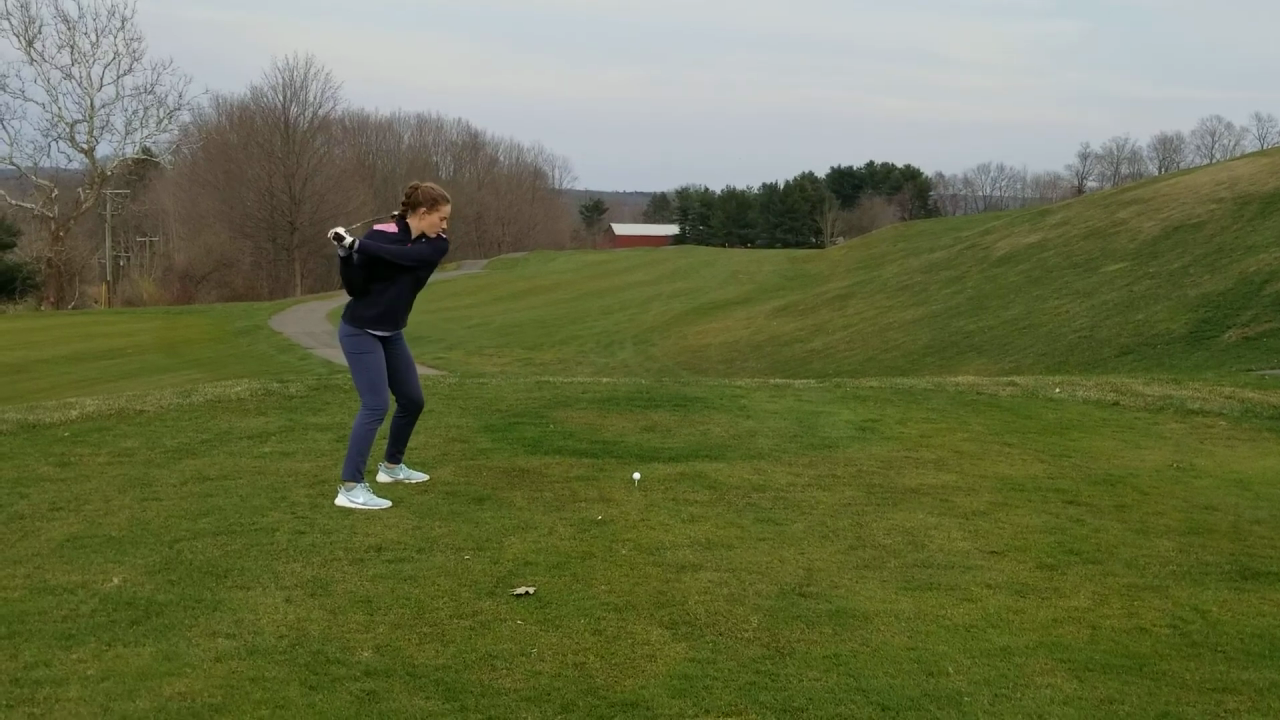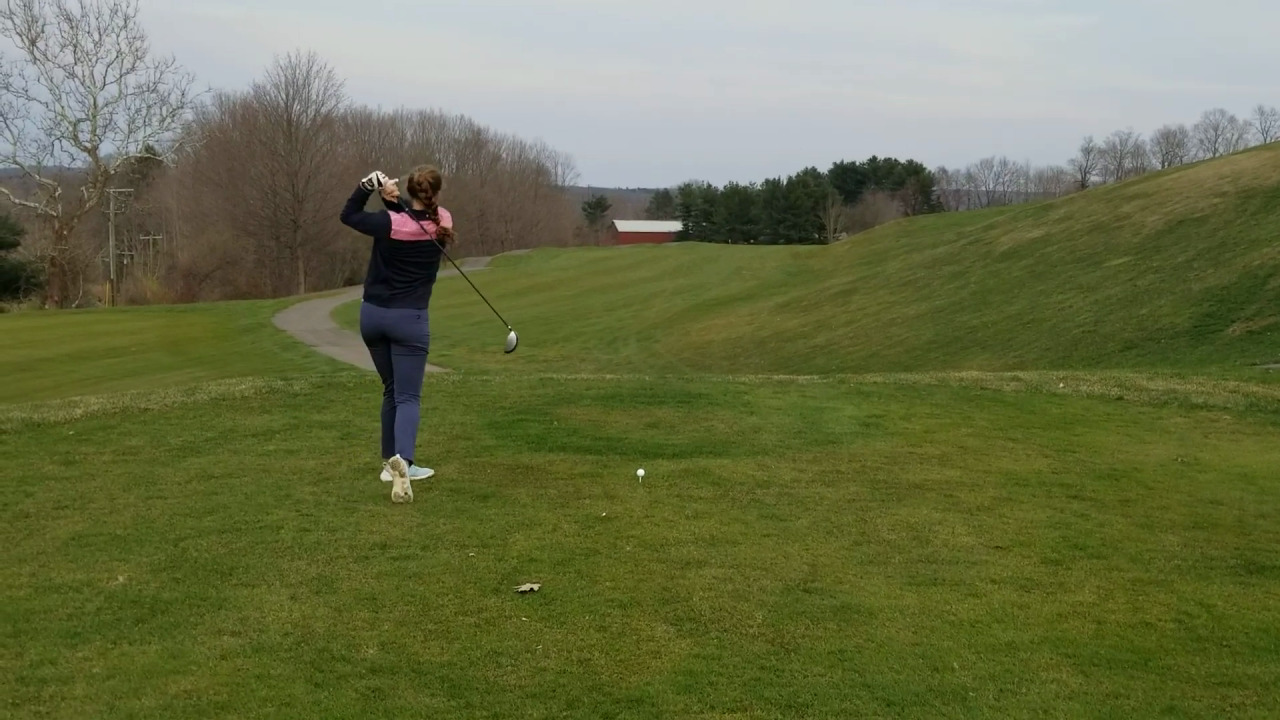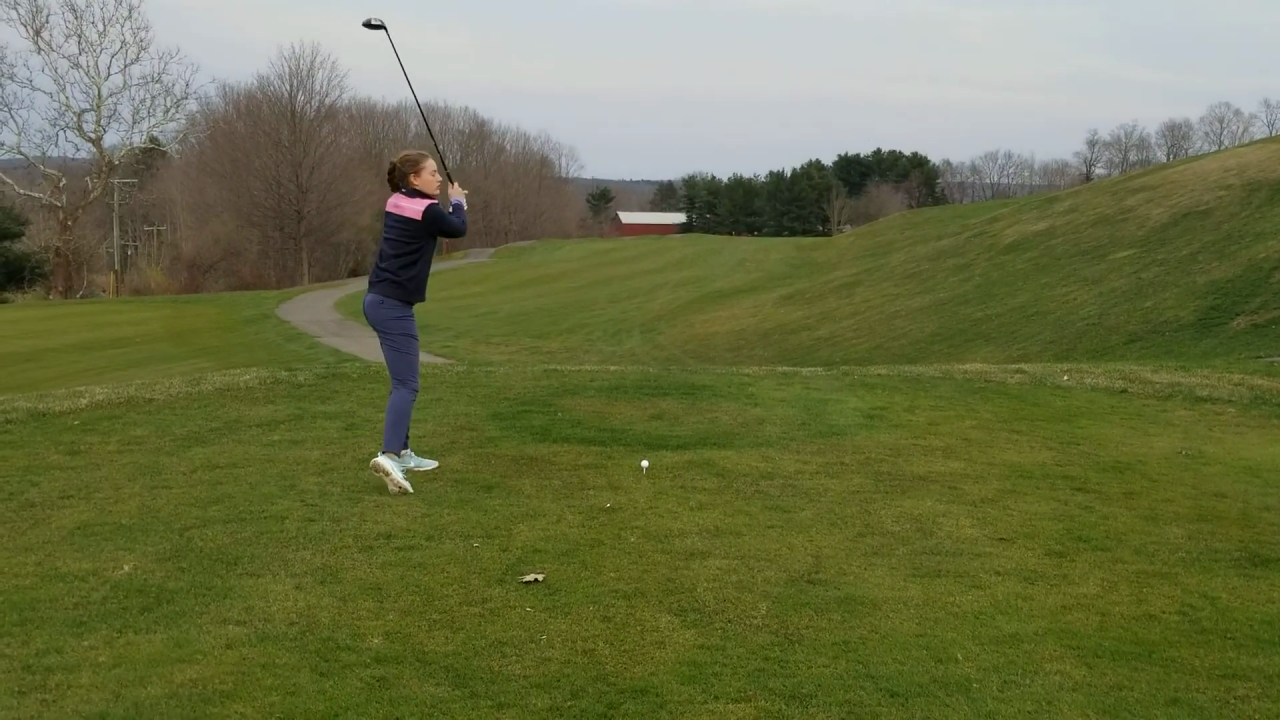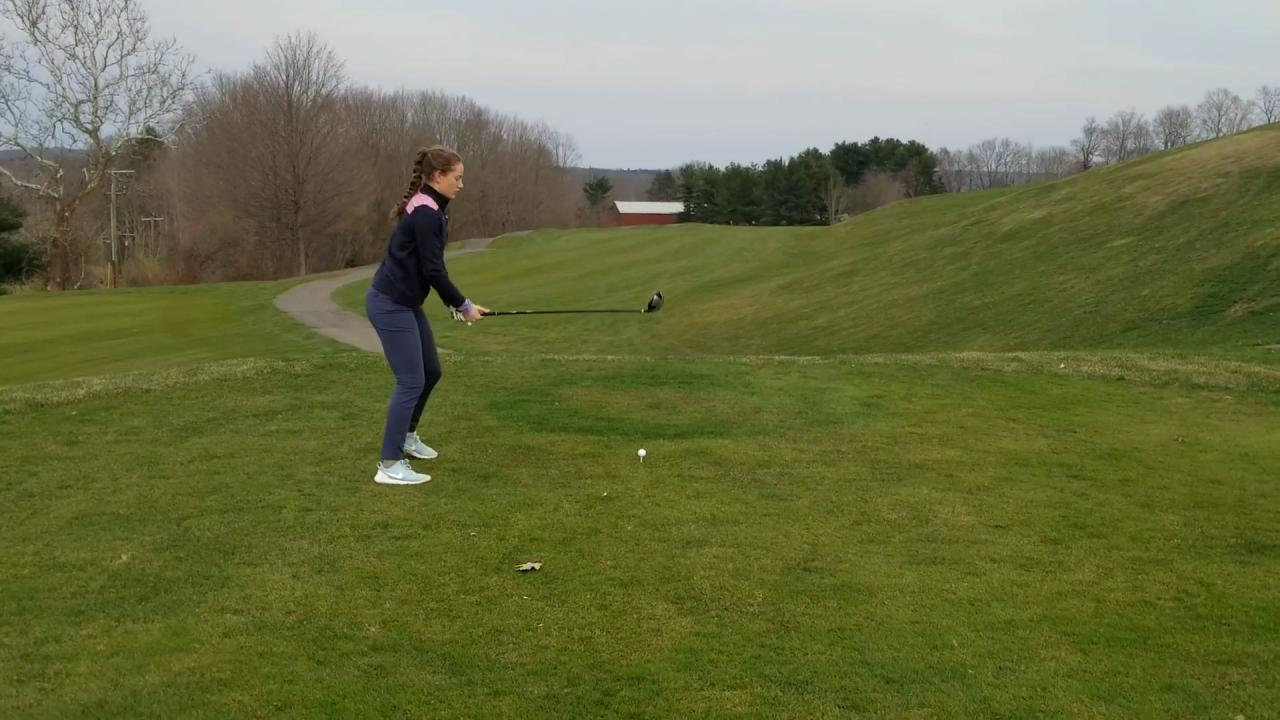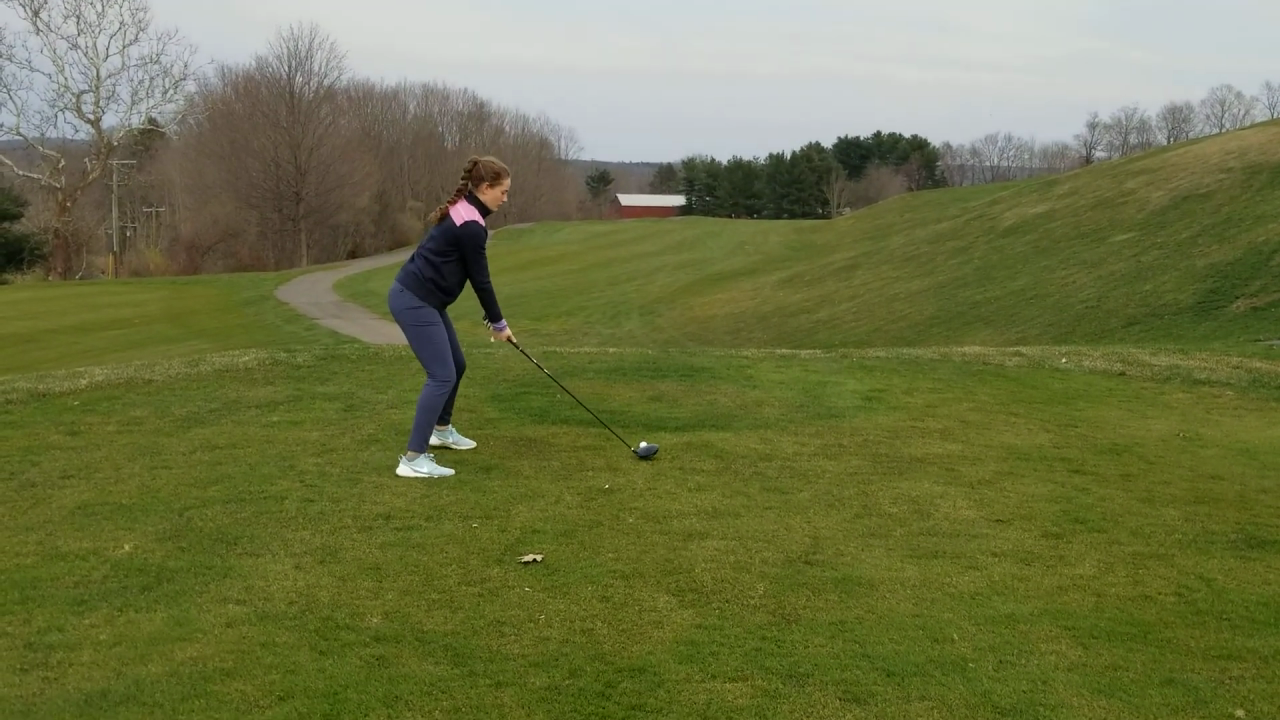
dt=1s
person 1, frame 1
left shoulder: (437, 245)
right shoulder: (378, 235)
left elbow: (401, 256)
right elbow: (354, 288)
left wrist: (354, 245)
right wrist: (345, 250)
left hip: (391, 334)
right hip: (360, 331)
left knee: (412, 401)
right knee: (376, 406)
left ankle: (392, 466)
right ankle: (350, 488)
person 1, frame 2
left shoulder: (389, 223)
right shoulder: (442, 222)
left elbow: (347, 215)
left wrist: (370, 184)
right wrist: (387, 192)
left hip: (373, 315)
right hip: (409, 320)
left knee: (392, 391)
right knee: (408, 397)
left ankle: (392, 463)
right ankle: (402, 459)
person 1, frame 3
left shoulder: (396, 203)
right shoulder: (427, 210)
right elbow: (458, 228)
left wrist: (446, 203)
right wrist: (458, 201)
left hip: (380, 300)
right hip: (394, 305)
left knee: (403, 380)
right knee: (406, 384)
left ankle: (402, 452)
right ankle: (389, 454)
person 1, frame 4
left shoulder: (430, 209)
right shoulder: (425, 213)
left elbow: (432, 267)
right elbow: (432, 270)
left wrist: (456, 303)
right wrist: (463, 306)
left hip: (405, 302)
right hip: (390, 303)
left knee: (431, 371)
right knee: (411, 381)
left ankle: (407, 435)
right ankle: (389, 465)
person 1, frame 5
left shoulder: (461, 210)
right shoulder: (471, 226)
left elbow: (471, 274)
right elbow: (480, 279)
left wrist: (492, 318)
right wrist: (498, 323)
left hip: (421, 297)
right hip: (414, 301)
left knee: (456, 364)
right knee: (441, 376)
left ankle: (441, 428)
right ankle: (413, 458)
